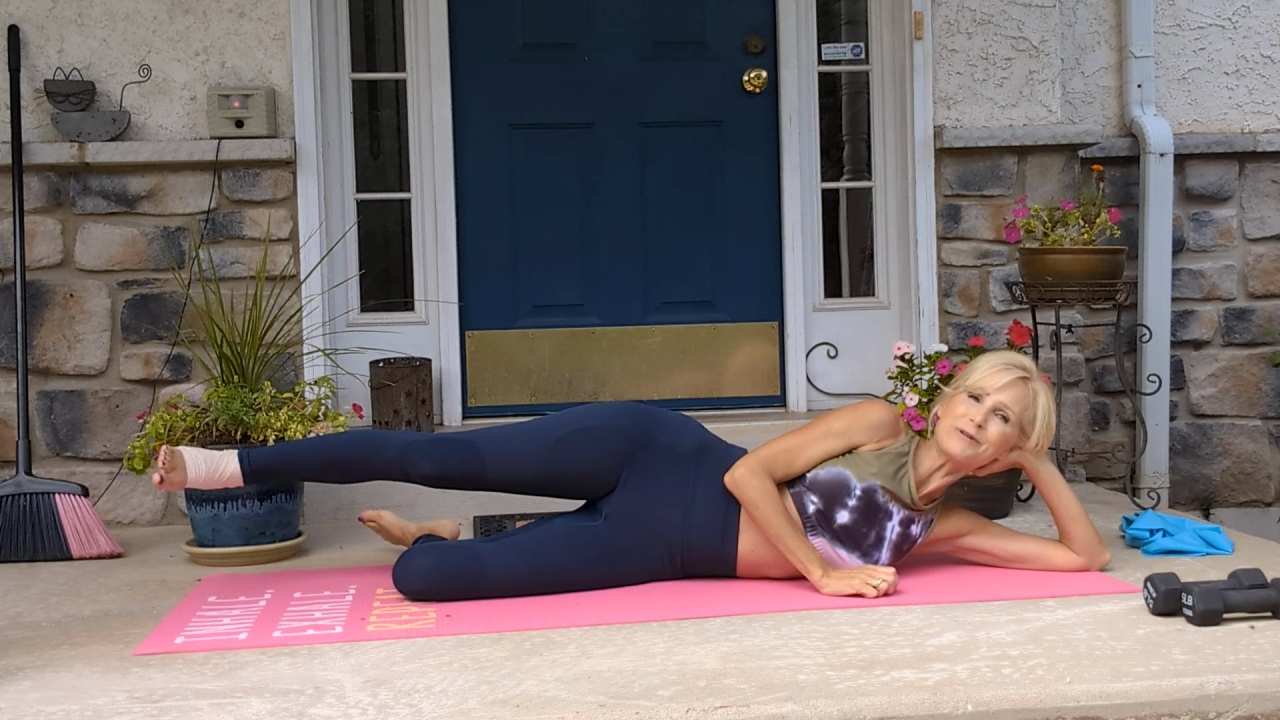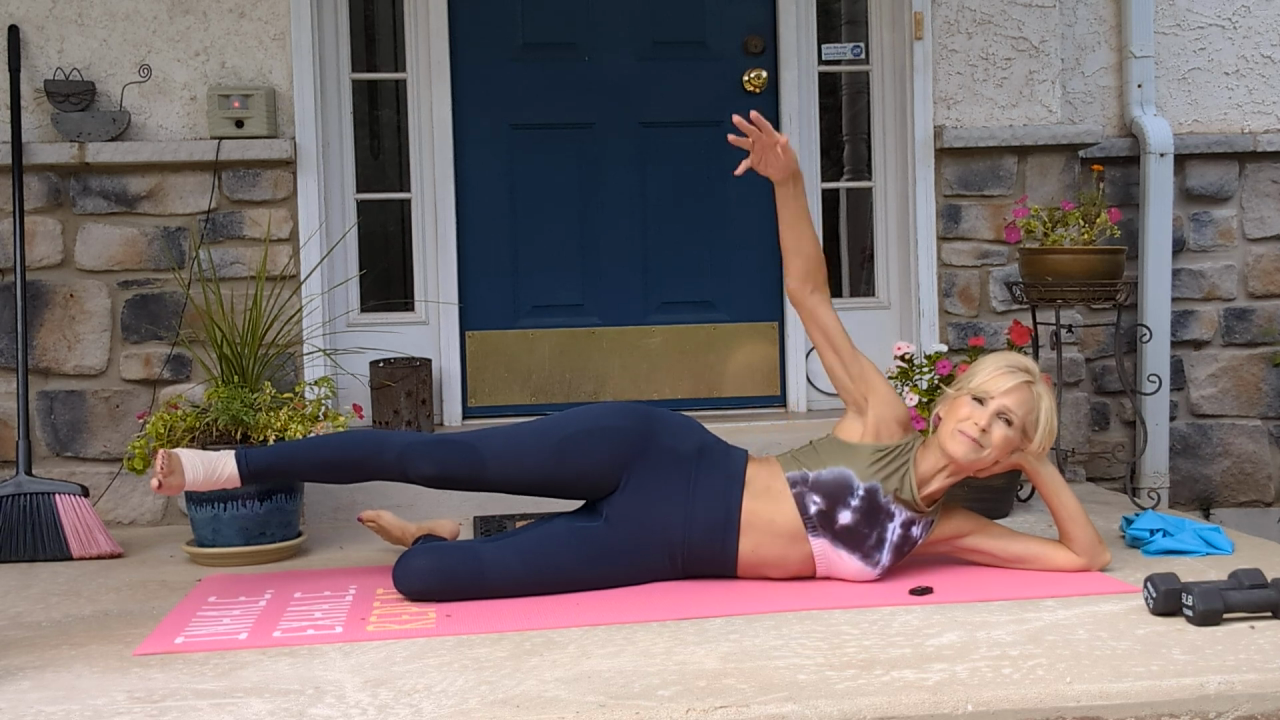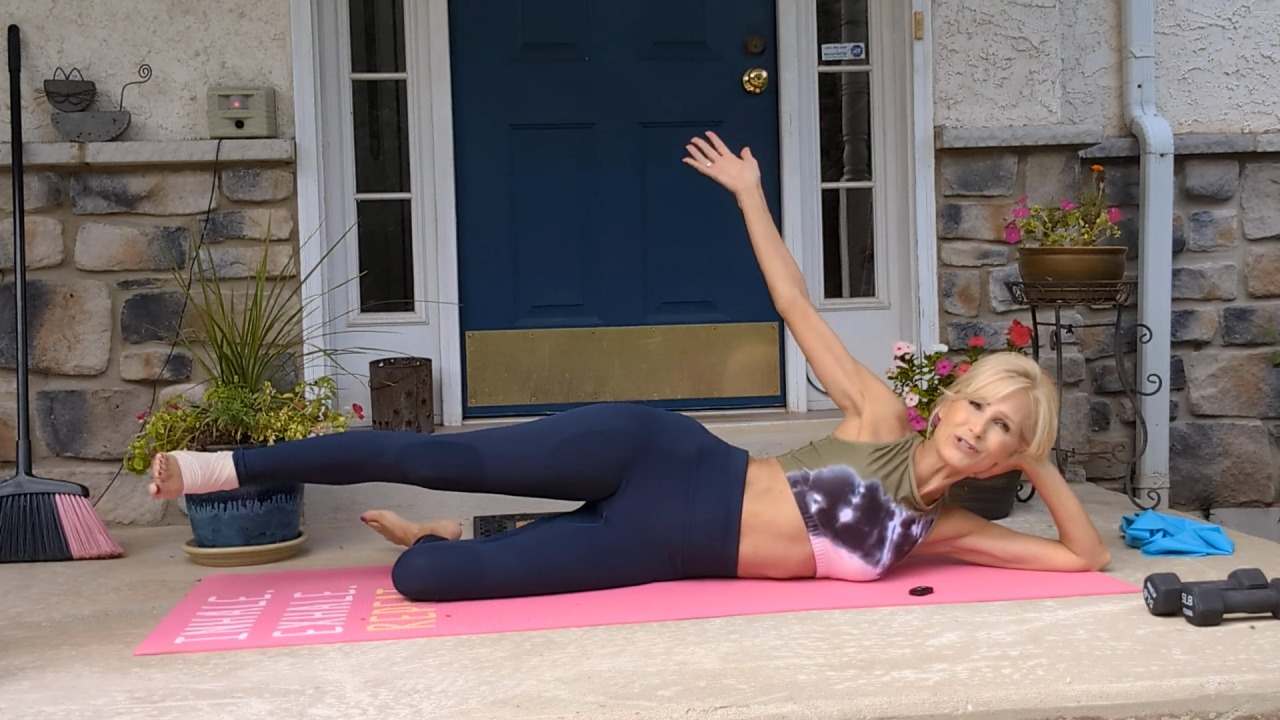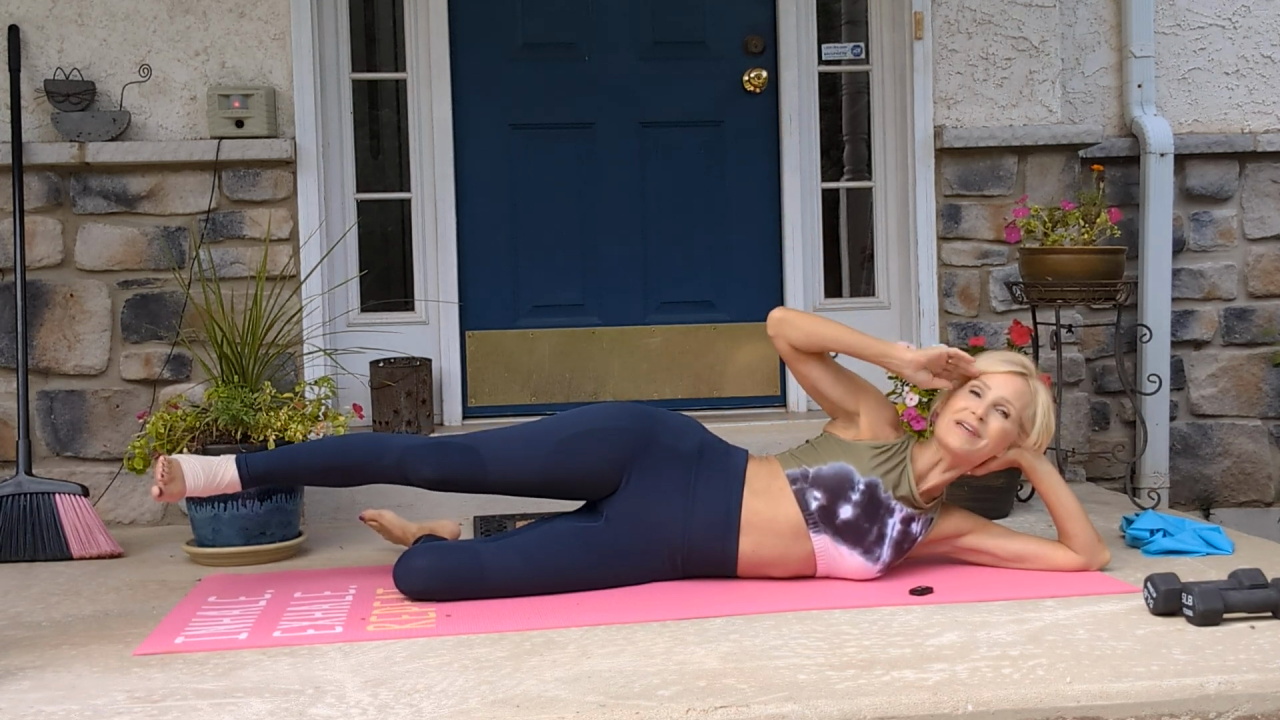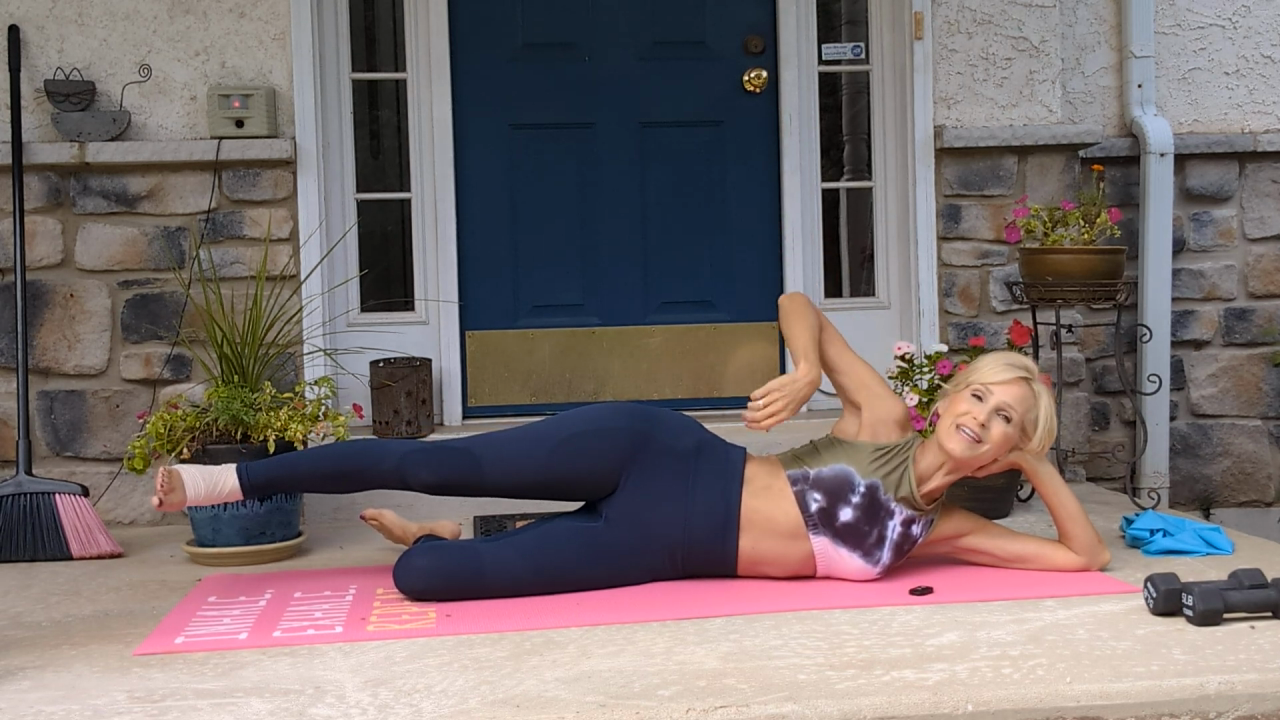
dt=1s
person 1, frame 1
left shoulder: (940, 525)
right shoulder: (879, 424)
left elbow: (1085, 556)
right elbow: (748, 473)
left wrist: (1041, 464)
right wrist: (821, 571)
left hip: (656, 550)
right hip: (654, 454)
right knee: (433, 456)
left ankle: (429, 538)
right ankle: (234, 463)
person 1, frame 2
left shoulder: (937, 526)
right shoulder: (883, 420)
left elbow: (1086, 555)
right elbow: (807, 293)
left wrist: (1037, 437)
right wrist: (789, 181)
left hip: (668, 532)
right hip: (660, 449)
right knee: (432, 458)
left ankle: (451, 538)
right ankle: (230, 466)
person 1, frame 3
left shoulder: (938, 525)
right shoulder: (881, 417)
left elbow: (1086, 557)
right elbow: (795, 306)
left wrist: (1040, 465)
right wrist: (749, 194)
left hip: (657, 550)
right hip: (660, 457)
right knee: (429, 458)
left ankle: (450, 540)
right ankle: (226, 466)
person 1, frame 4
left shoulder: (936, 525)
right shoulder: (874, 424)
left elbow: (1086, 554)
right elbow: (783, 325)
left wrist: (1039, 463)
right wrist: (900, 354)
left hip: (660, 550)
right hip: (661, 455)
right knee: (431, 458)
left ankle: (441, 537)
right ankle: (228, 469)
person 1, frame 5
left shoulder: (937, 525)
right shoulder: (886, 421)
left elbow: (1085, 557)
right elbow: (796, 302)
left wrist: (1039, 465)
right wrist: (800, 376)
left hip: (659, 547)
right hip: (660, 455)
left knee: (422, 579)
right knee: (426, 465)
left ankle: (438, 537)
right ankle: (227, 479)
